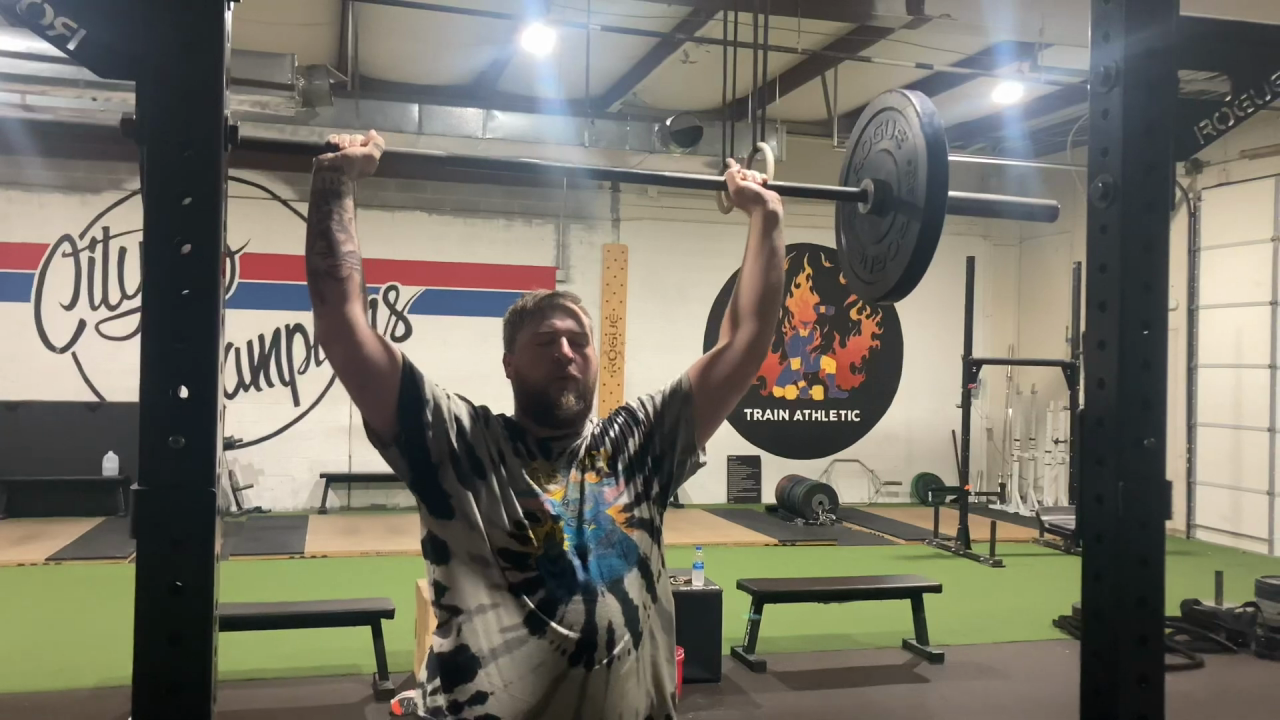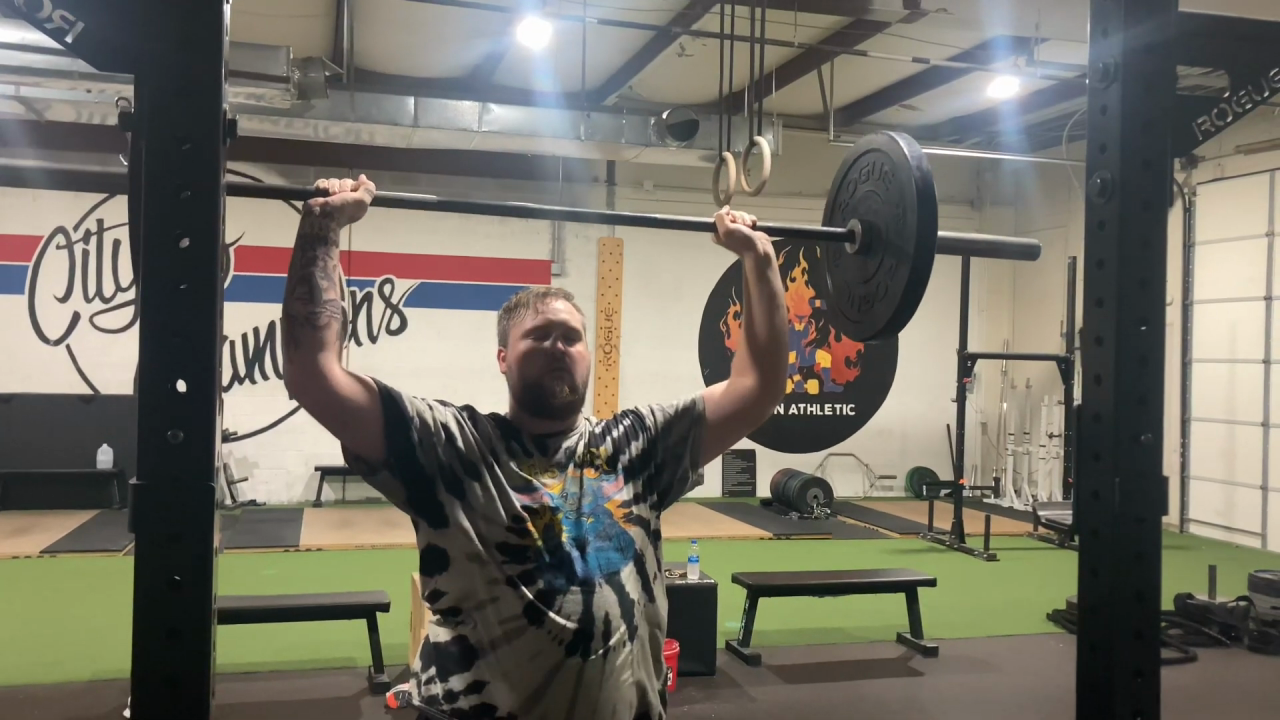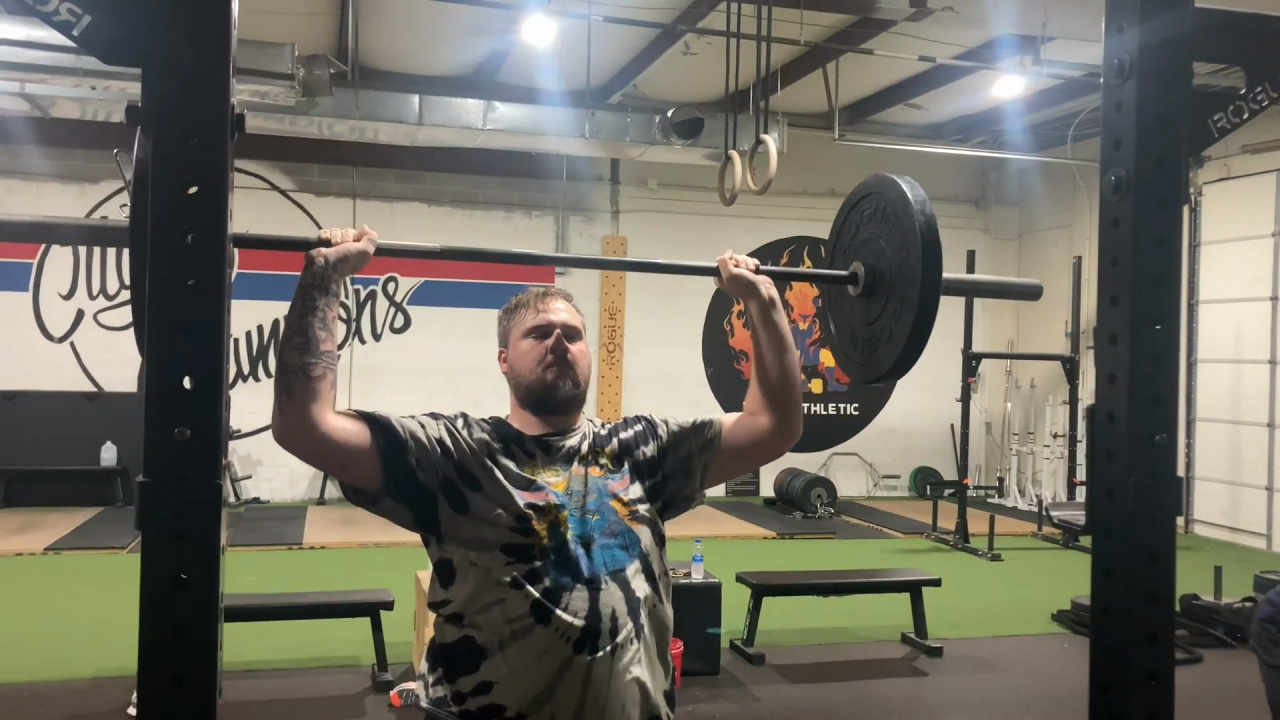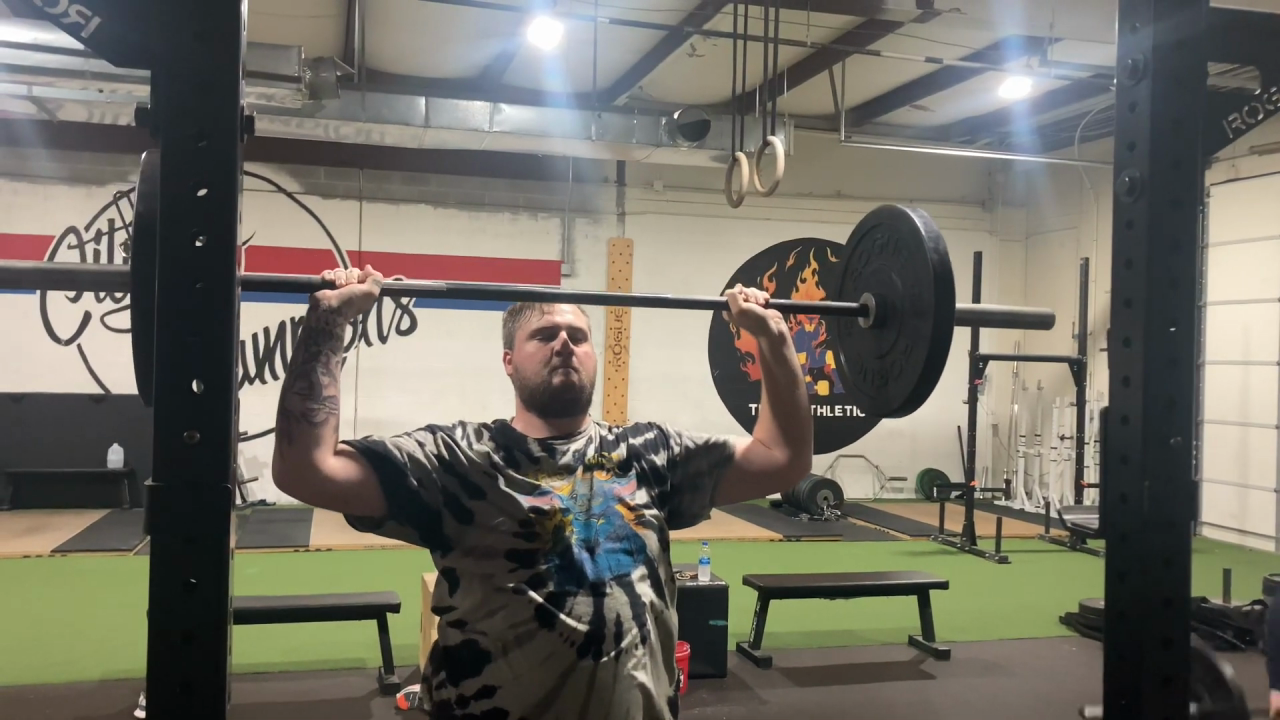
dt=1s
person 1, frame 1
left shoulder: (639, 446)
right shoulder: (459, 448)
left elbow: (745, 342)
right elbow: (341, 327)
left wrist: (764, 218)
right wrist: (336, 183)
person 1, frame 2
left shoulder: (635, 445)
right shoulder: (451, 447)
left elbow: (758, 387)
right elbow: (313, 376)
left wrist: (756, 258)
right wrist: (322, 227)
person 1, frame 3
left shoulder: (641, 449)
right shoulder: (453, 452)
left elbow: (775, 427)
right elbow: (304, 427)
left wrist: (761, 300)
right wrist: (323, 278)
person 1, frame 4
left shoulder: (649, 454)
right shoulder: (458, 458)
left elbow: (783, 458)
right elbow: (305, 469)
left wrist: (772, 336)
right wrist: (328, 321)
